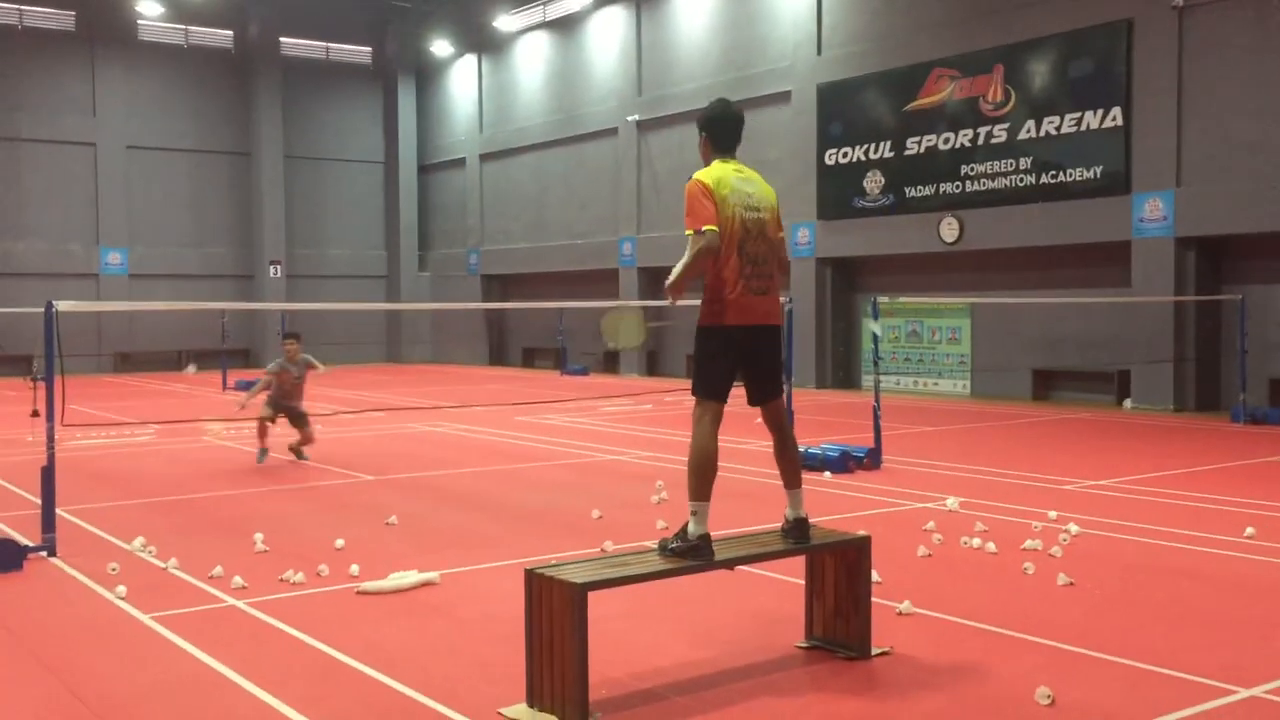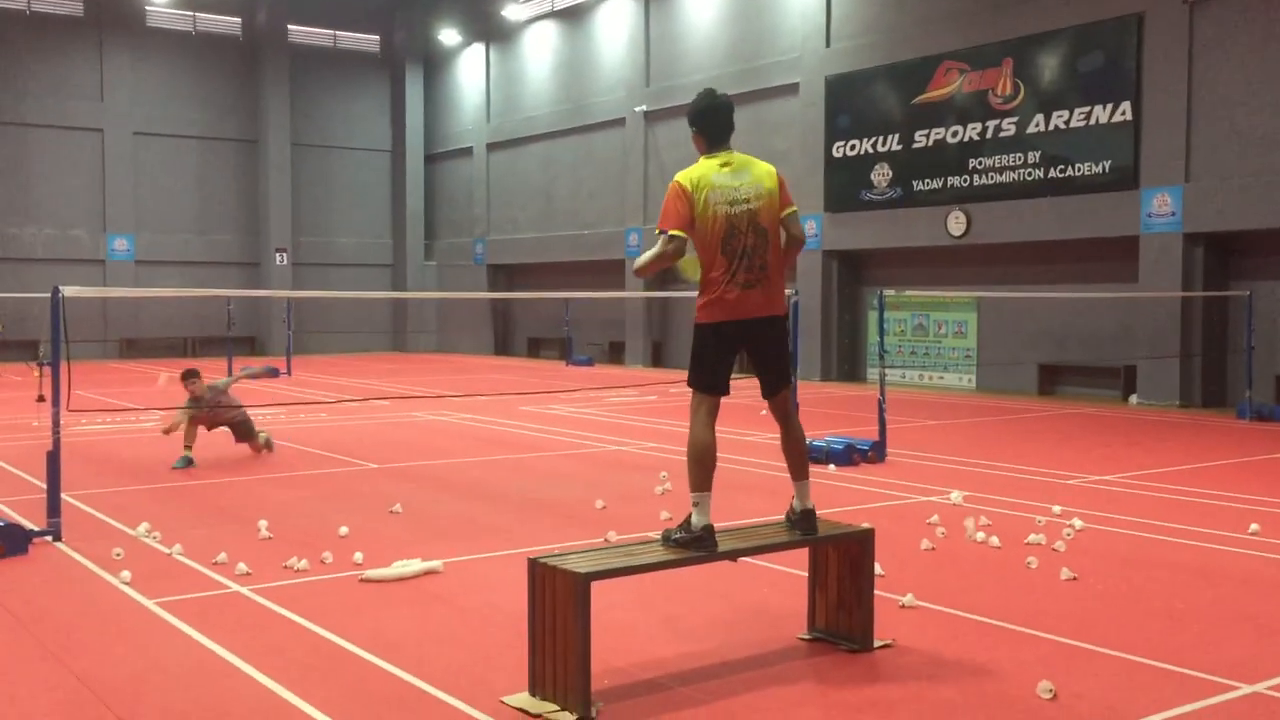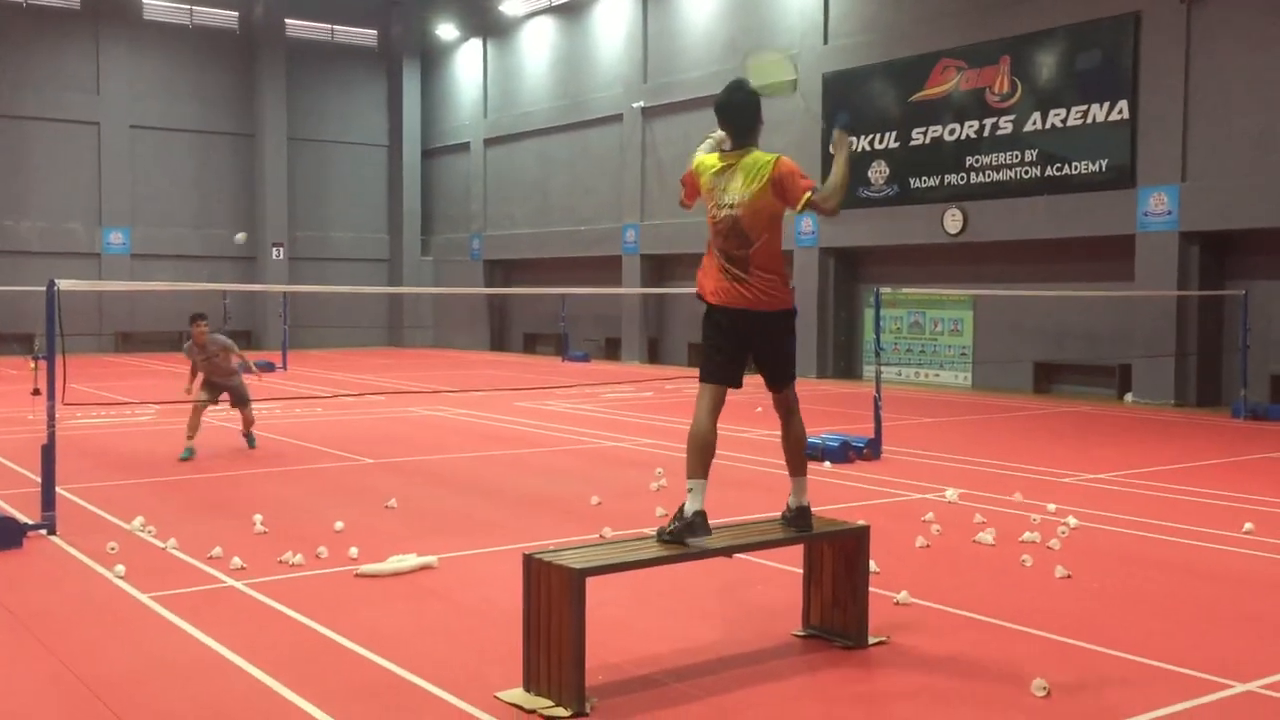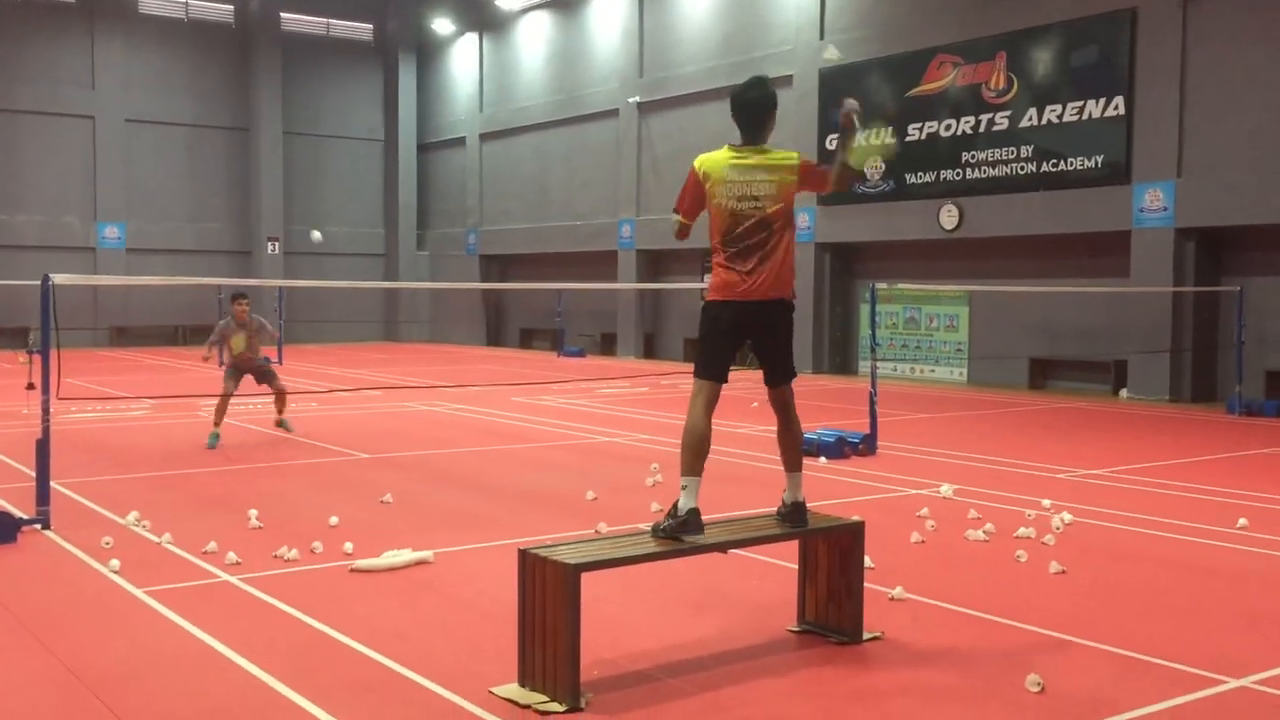
dt=0.3s
person 1, frame 1
left shoulder: (704, 181)
right shoulder: (763, 187)
left elbow: (708, 244)
right elbow: (782, 262)
left wrist: (678, 280)
left hip: (724, 317)
right hip: (767, 318)
left knee: (706, 417)
right knee: (777, 417)
left ankle: (697, 531)
right ankle: (797, 518)
person 1, frame 2
left shoulder: (687, 181)
right shoulder: (767, 173)
left elbow: (671, 249)
right elbow: (796, 238)
left wrist: (643, 265)
left hip: (717, 313)
right hip: (769, 311)
left knee: (703, 412)
right knee: (784, 409)
left ankle: (699, 523)
right ankle: (803, 508)
person 1, frame 3
left shoulder: (702, 166)
right shoulder: (774, 168)
left elbow: (685, 198)
right elbow: (827, 204)
left wrist: (709, 144)
right wrist: (842, 153)
left hip: (722, 307)
right hip: (772, 308)
left knee: (707, 404)
right knee: (787, 405)
left ankle: (693, 509)
right ankle: (799, 505)
person 1, frame 4
left shoulder: (706, 167)
right shoulder: (792, 165)
left elbow: (681, 230)
right elbow: (840, 181)
right wrist: (847, 131)
left hip: (724, 299)
right hip: (775, 300)
left knee: (703, 398)
right knee: (783, 402)
left ankle: (686, 508)
right ankle: (794, 502)
